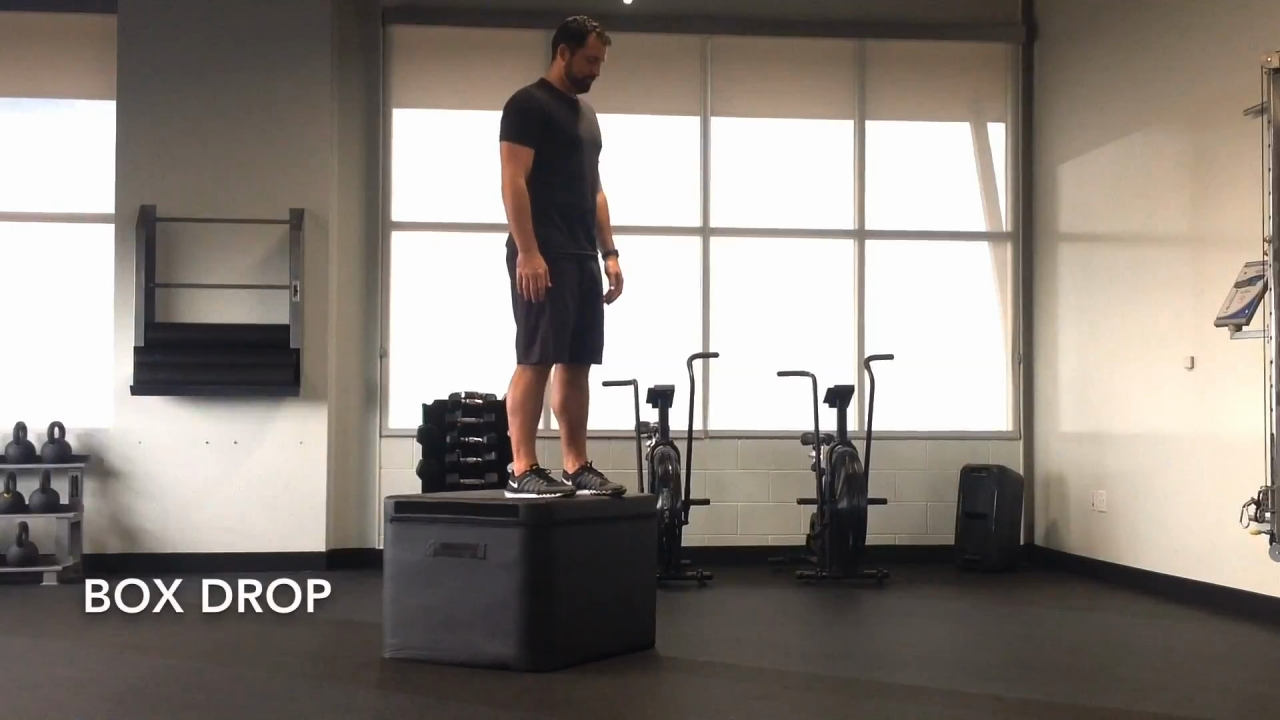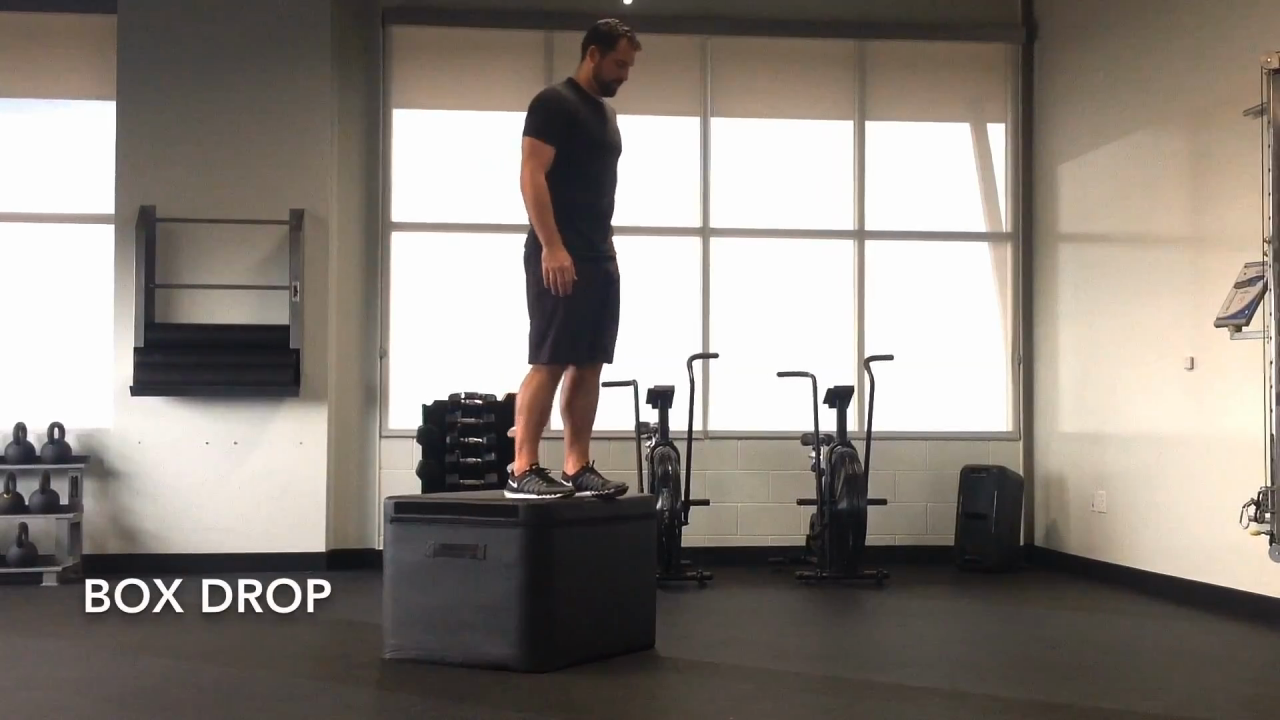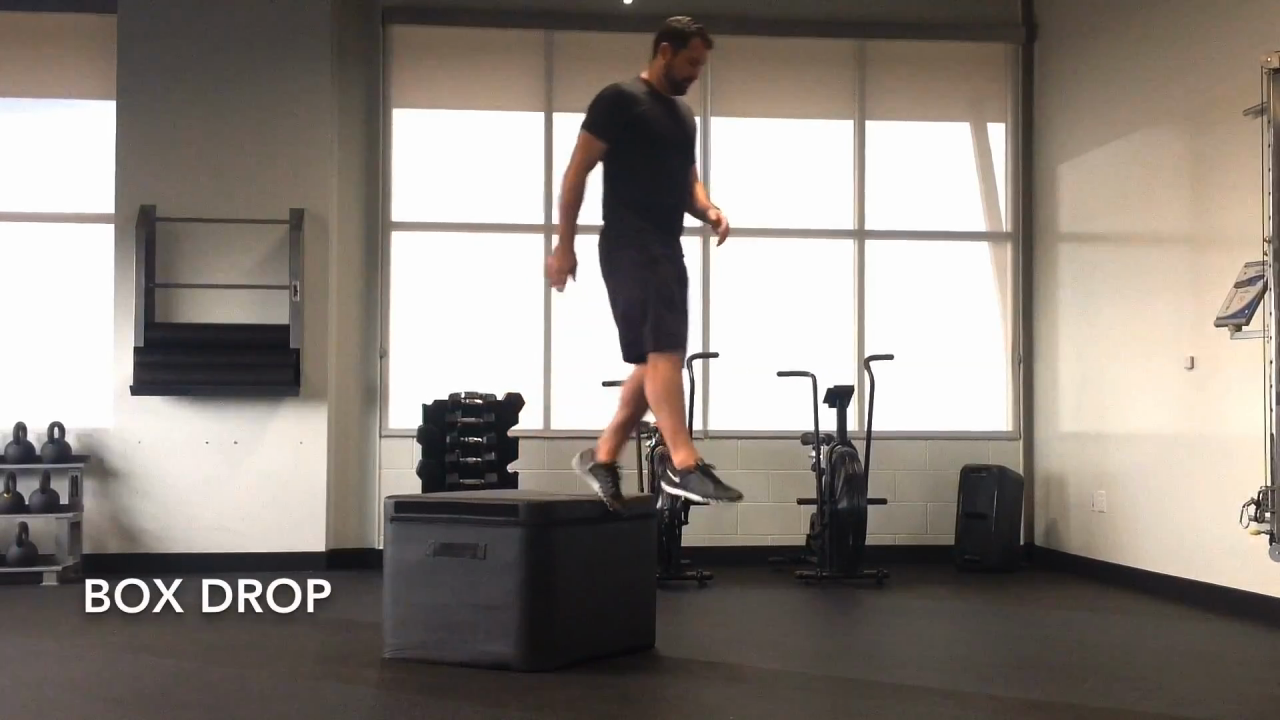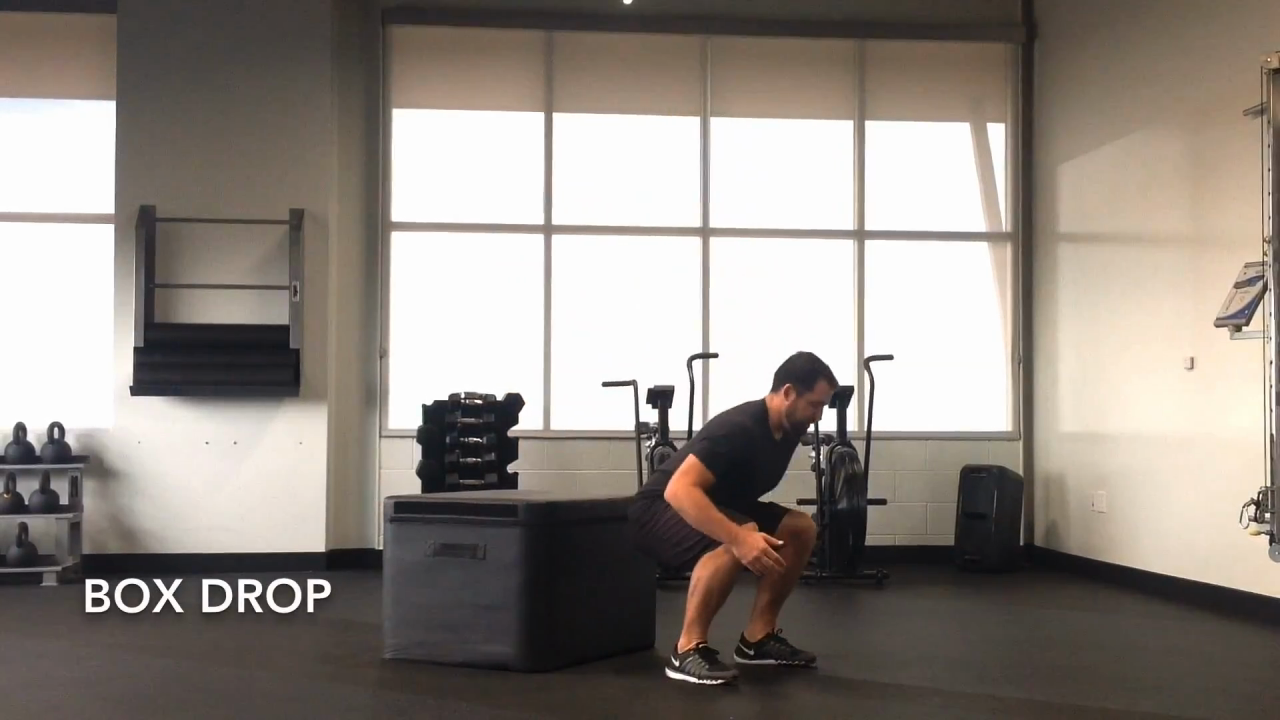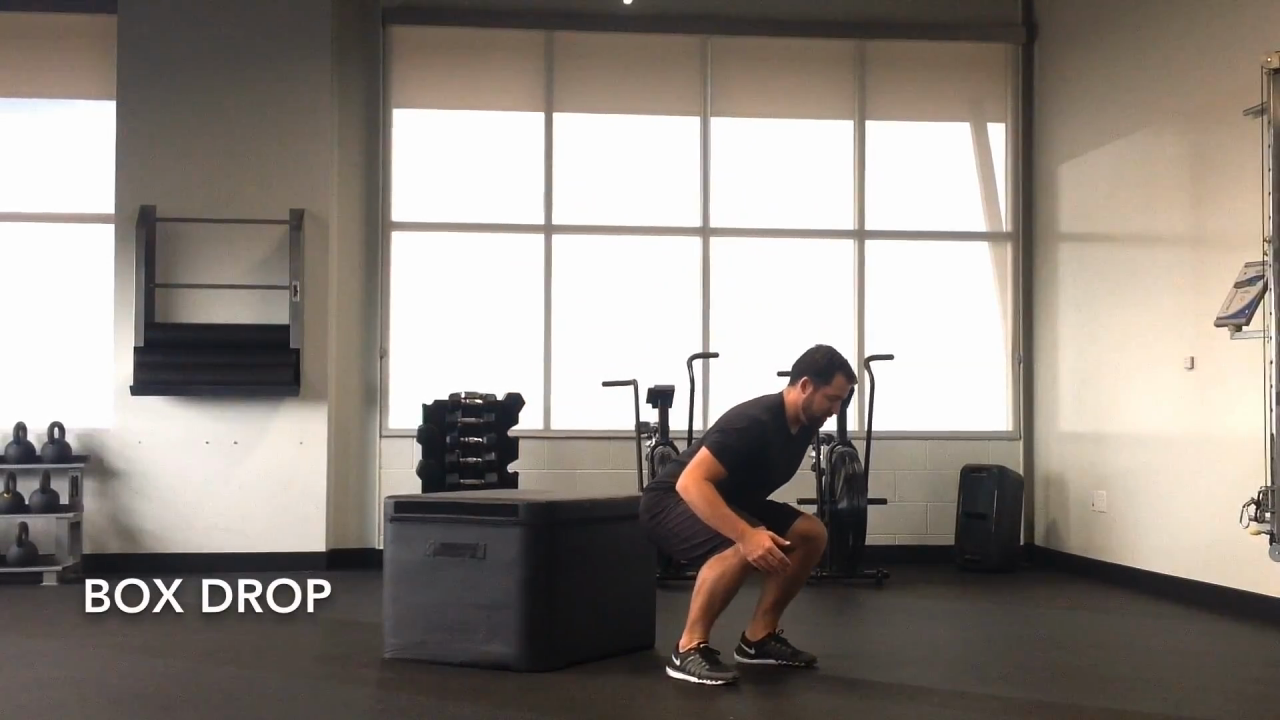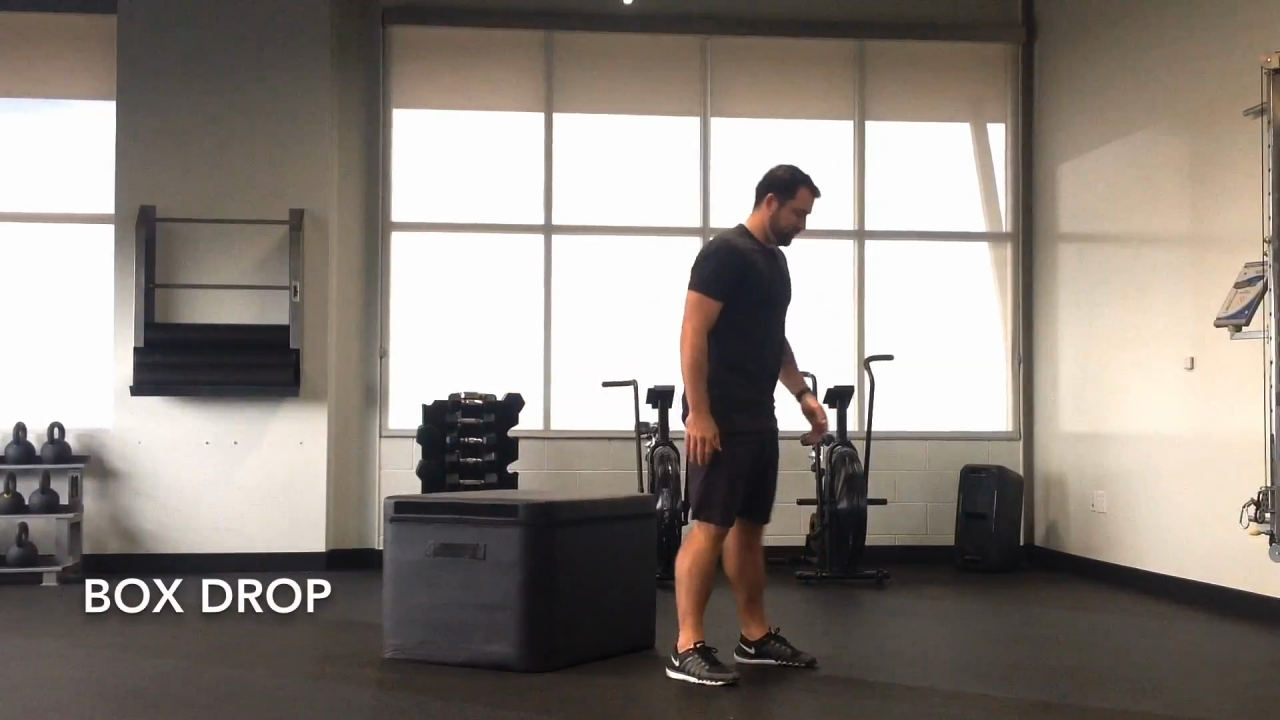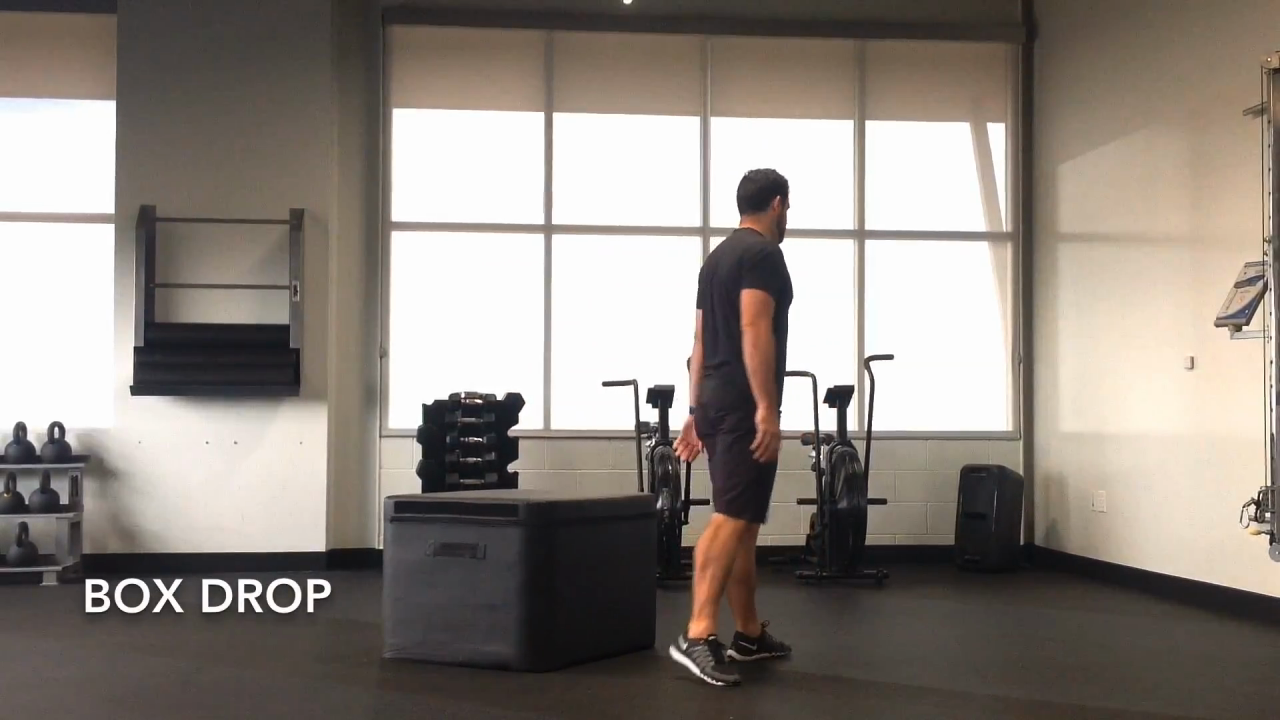
dt=0.7s
person 1, frame 1
left shoulder: (585, 113)
right shoulder: (528, 104)
right elbow: (513, 181)
left wrist: (609, 252)
right wrist: (528, 251)
left hip: (582, 257)
right hip: (543, 256)
left knee: (577, 365)
right knee: (536, 361)
left ankle: (576, 467)
right ankle: (523, 471)
person 1, frame 2
left shoulder: (606, 112)
right shoulder: (554, 103)
right elbow: (532, 177)
left wrist: (604, 251)
right wrist: (552, 247)
left hip: (599, 257)
right hip: (560, 256)
left knee: (588, 365)
right knee: (551, 361)
left ankle: (577, 469)
right ankle: (522, 470)
person 1, frame 3
left shoulder: (683, 115)
right shoulder: (620, 100)
left elbow: (688, 181)
right elbow: (577, 171)
left wrist: (710, 211)
right wrist: (564, 244)
left hip: (668, 247)
right hip: (631, 245)
left knee: (653, 359)
right knee: (663, 351)
left ankle: (601, 456)
right ankle: (685, 466)
person 1, frame 4
left shoulder: (788, 430)
right shoulder: (738, 430)
right elbow: (679, 491)
right wrist: (739, 538)
right hip: (659, 510)
left knee: (801, 529)
right knee: (737, 542)
left ankle: (758, 638)
right ankle: (688, 650)
person 1, frame 5
left shoulder: (805, 425)
right shoulder: (753, 422)
right elbow: (690, 483)
right wrist: (746, 535)
right hip: (671, 502)
left knee: (811, 534)
right knee: (746, 547)
left ankle: (758, 637)
right ankle: (690, 648)
person 1, frame 6
left shoulder: (775, 259)
right shoulder: (726, 251)
right elbow: (694, 332)
left wrist: (804, 396)
right wrist: (698, 413)
left hip: (757, 413)
right hip: (721, 413)
left knee: (750, 526)
right knee: (711, 526)
left ankle: (756, 638)
right ankle: (687, 649)
person 1, frame 7
left shoulder: (720, 255)
right shoulder: (763, 252)
left elbow: (702, 340)
right elbow: (756, 331)
left wrist: (697, 412)
right wrist: (767, 408)
left hip: (719, 399)
right hip: (744, 404)
left knee: (745, 520)
right knee: (733, 516)
left ankle: (750, 633)
right ankle: (698, 635)
